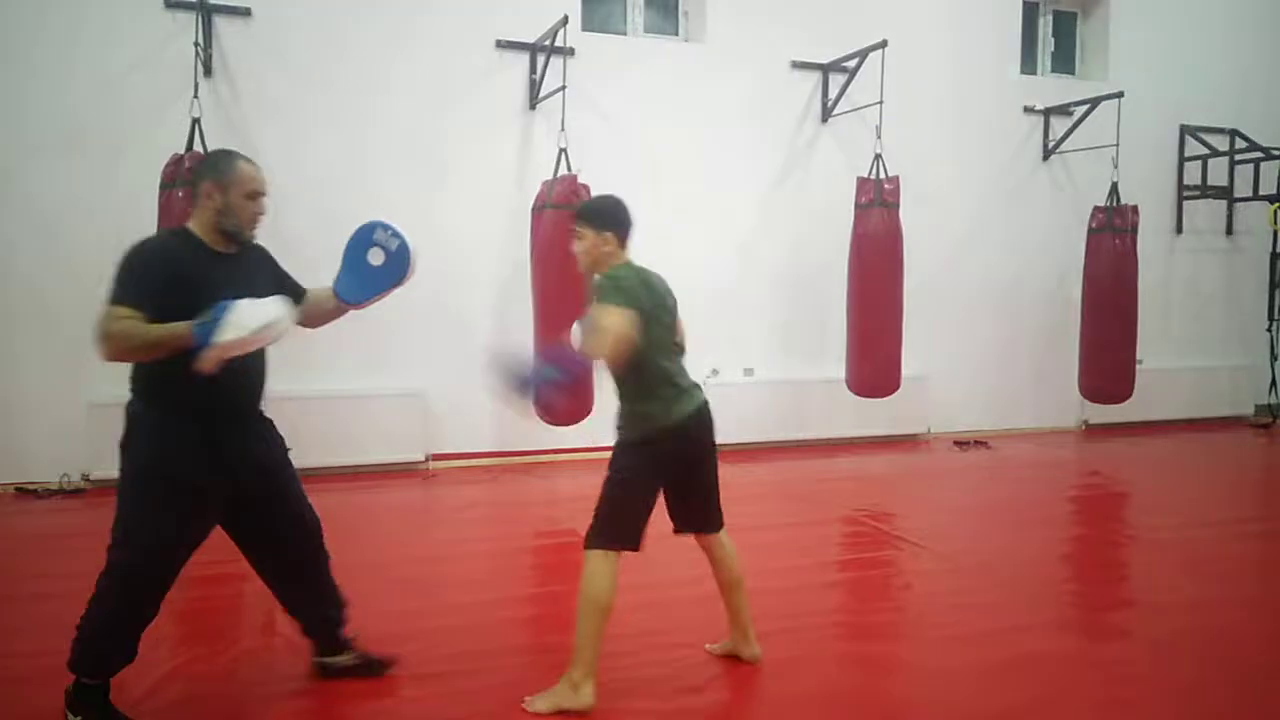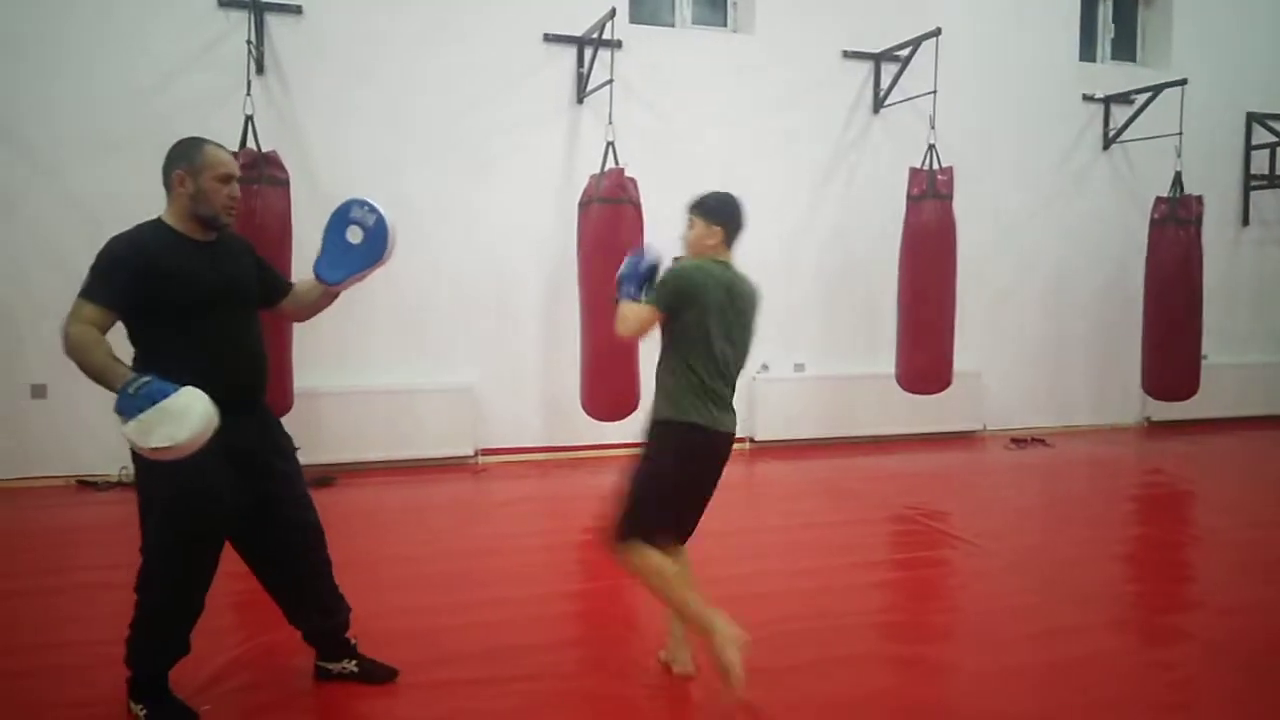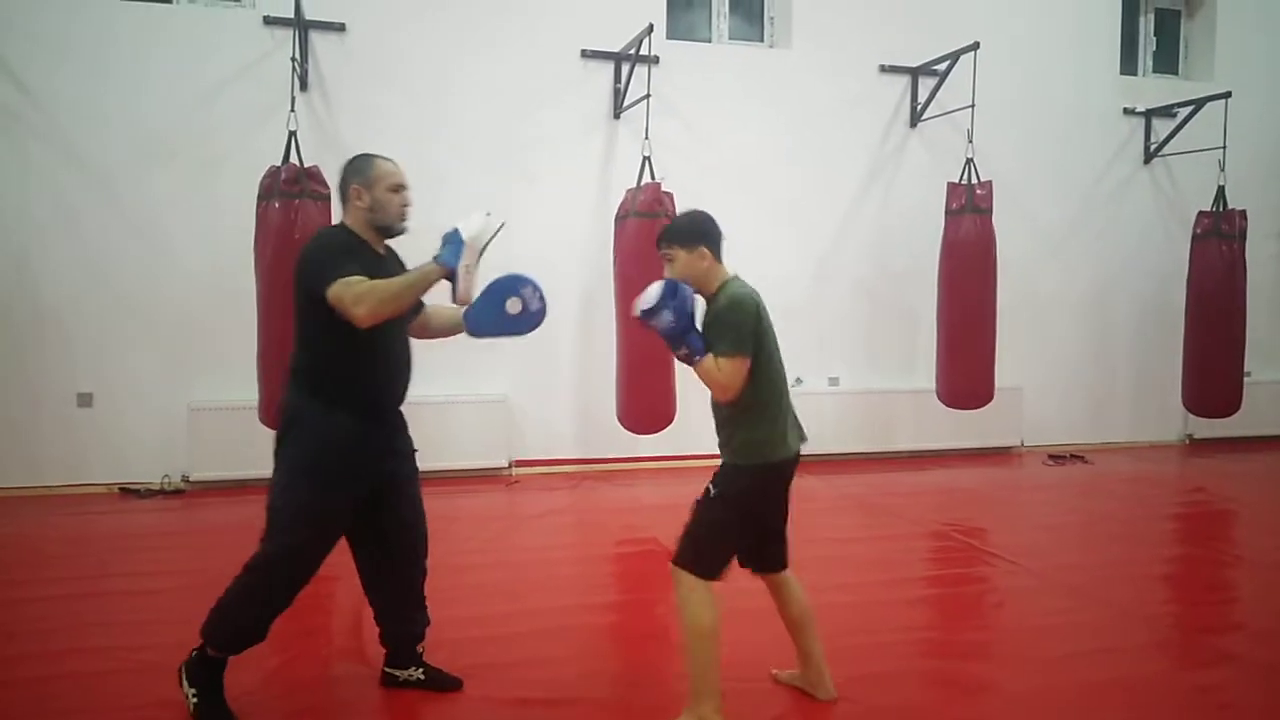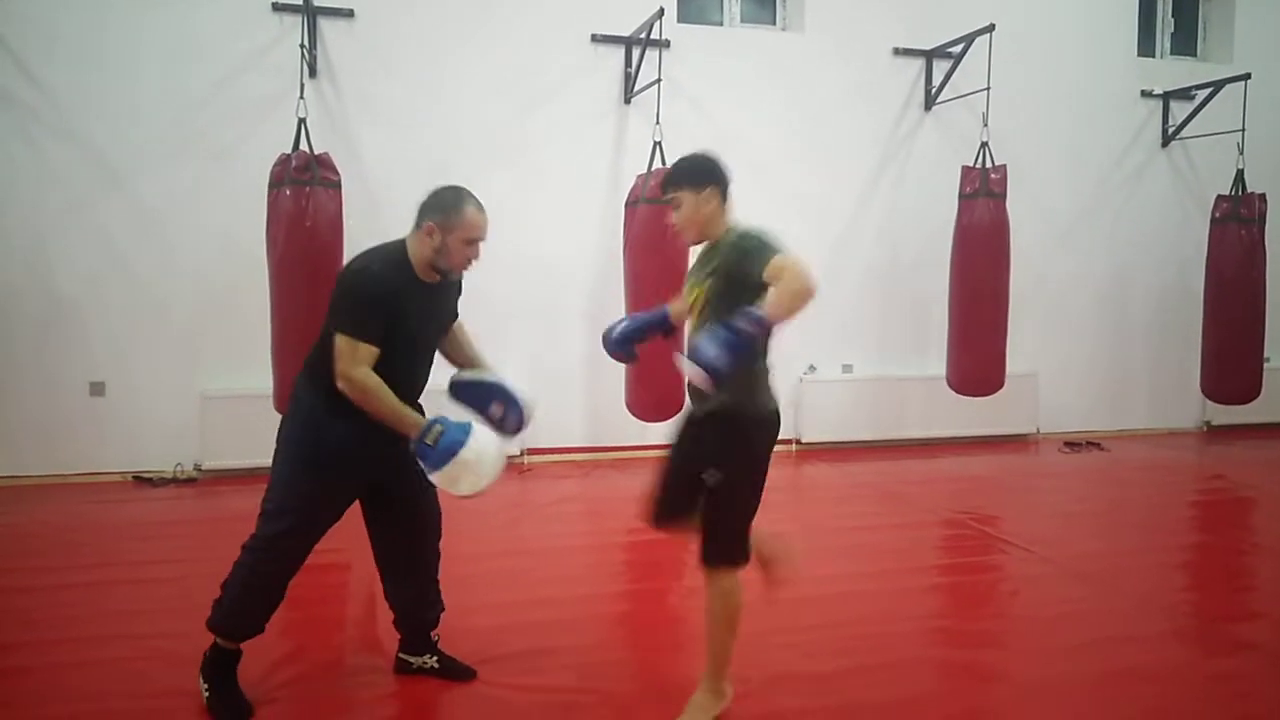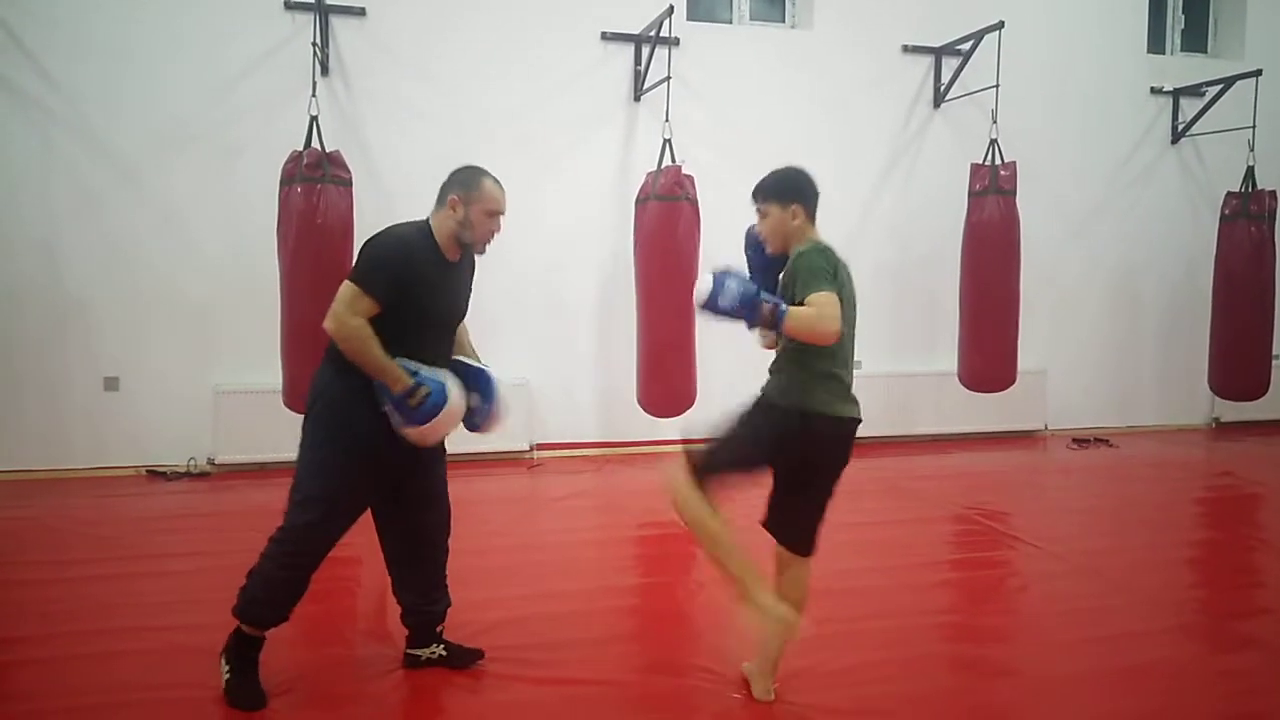
dt=1s
person 1, frame 1
left shoulder: (253, 259)
right shoulder: (157, 257)
left elbow: (308, 310)
right elbow: (115, 340)
right wrist: (197, 330)
left hip: (243, 434)
right hip: (170, 442)
left knee: (295, 537)
right knee: (140, 567)
left ankle: (332, 645)
person 1, frame 2
left shoulder: (236, 249)
right shoulder: (134, 252)
left elbow: (294, 304)
right elbow: (79, 331)
right wrist: (126, 382)
left hip: (253, 429)
left knee: (299, 539)
right knee: (178, 564)
left ankle: (335, 651)
person 1, frame 3
left shoulder: (386, 258)
right shoulder: (329, 249)
left elbow: (417, 321)
right elbow: (364, 308)
right wrist: (441, 265)
left hip: (381, 429)
right hip: (323, 432)
left knee: (403, 545)
right knee: (288, 553)
left ankle: (403, 658)
right ankle: (206, 666)
person 1, frame 4
left shoulder: (446, 277)
right shoulder: (371, 277)
right elbow: (351, 376)
left wrist: (480, 378)
right wrist: (422, 428)
left hip: (394, 426)
right hip: (327, 425)
left knee: (417, 532)
right knee: (281, 542)
left ankle: (417, 646)
right ankle: (220, 661)
person 1, frame 5
left shoulder: (463, 260)
right shoulder: (394, 250)
right elbow: (340, 323)
left wrist: (471, 367)
right wrist: (398, 382)
right hip: (349, 406)
left knee: (425, 523)
right knee: (311, 526)
left ankle: (424, 637)
right ankle: (243, 647)
person 2, frame 1
left shoulder: (615, 283)
right shoulder: (653, 282)
left elbow: (615, 337)
left wrist: (563, 363)
left hip: (650, 433)
right hip: (693, 418)
left knee: (601, 548)
right knee: (710, 532)
right ankle: (745, 639)
person 2, frame 2
left shoulder: (685, 274)
right shoulder: (747, 291)
left elbow: (628, 329)
left wrist: (631, 286)
left hip: (679, 428)
right hip: (718, 431)
left knee: (632, 544)
right knee: (665, 538)
left ankle: (717, 631)
right ankle: (680, 648)
person 2, frame 3
left shoulder: (733, 304)
right shoulder: (731, 297)
left elbow: (725, 387)
right elbow: (727, 372)
left wrist: (683, 338)
right wrist: (682, 332)
left hip: (754, 461)
right hip: (771, 453)
left knee: (691, 574)
right knee: (773, 569)
right ankle: (816, 674)
person 2, frame 4
left shoulder: (744, 245)
right shoulder: (711, 254)
left elbow: (801, 283)
right elbow: (690, 306)
left wrist: (742, 332)
right wrist: (649, 322)
left hip: (738, 417)
right hip: (709, 411)
left knee: (721, 560)
right knee: (669, 514)
right ankle: (760, 548)
person 2, frame 5
left shoulder: (813, 259)
right shoulder: (809, 264)
left elbow: (826, 328)
right elbow: (772, 336)
left wrist: (756, 304)
right wrist: (759, 279)
left hip: (792, 413)
right hip: (833, 424)
left knee: (687, 488)
right knee: (793, 550)
left ankle: (770, 607)
right ankle: (764, 673)
